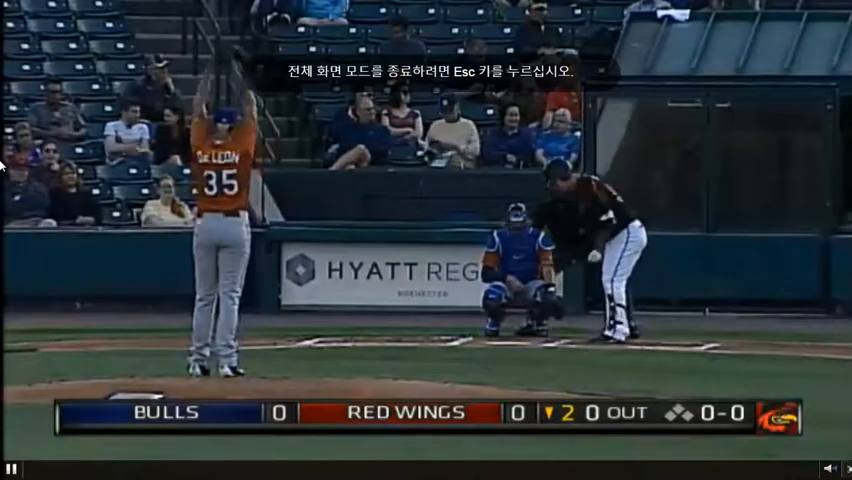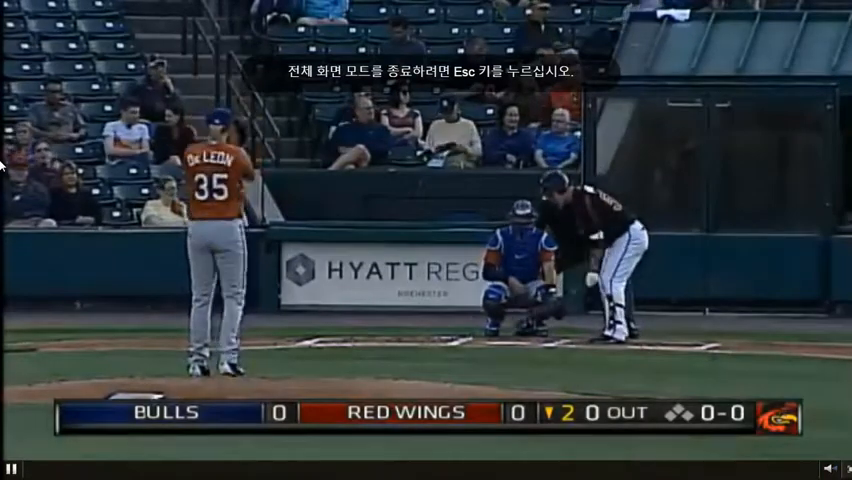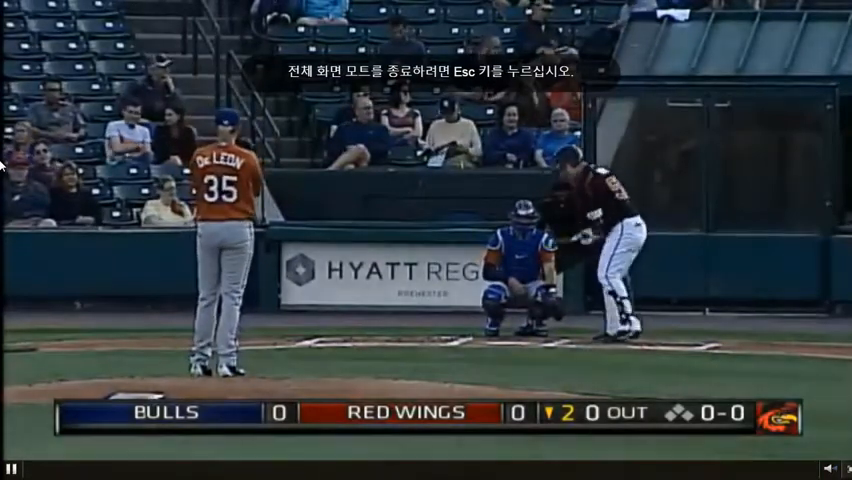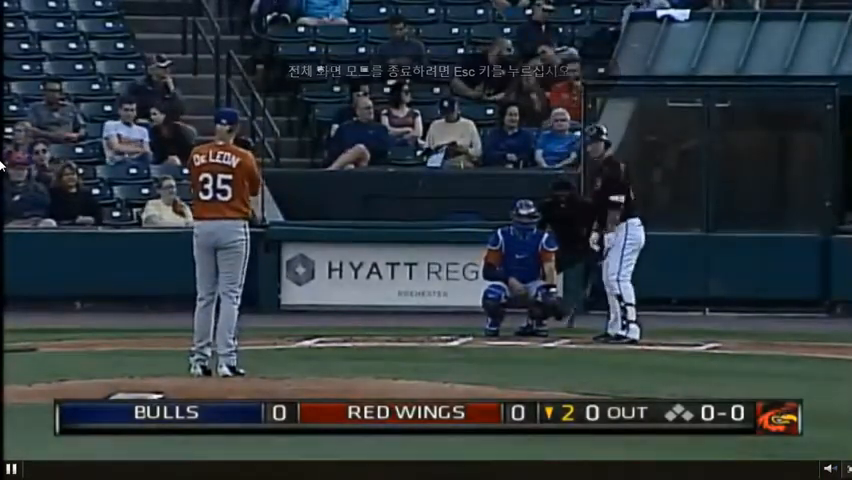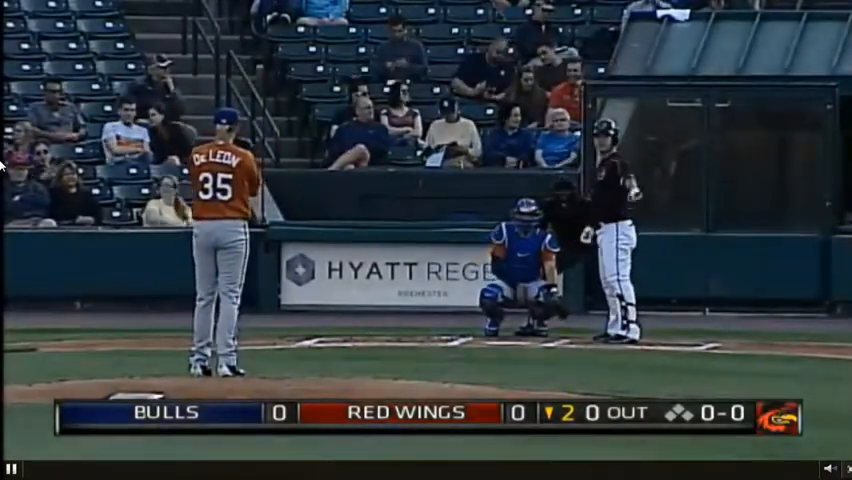
dt=0.7s
person 1, frame 1
left shoulder: (200, 148)
right shoulder: (243, 148)
left elbow: (198, 110)
right elbow: (251, 107)
left wrist: (208, 72)
left hip: (205, 225)
right hip: (235, 225)
left knee: (204, 297)
right knee: (230, 296)
left ankle: (198, 359)
right ankle: (227, 361)
person 1, frame 2
left shoulder: (191, 155)
right shoulder: (236, 155)
right elbow: (251, 176)
left hip: (198, 229)
right hip: (228, 229)
left knee: (201, 297)
right knee: (234, 296)
left ankle: (197, 359)
right ankle: (228, 358)
person 1, frame 3
left shoulder: (199, 156)
right shoulder: (247, 158)
right elbow: (257, 191)
left hip: (207, 228)
right hip: (238, 229)
left knee: (207, 296)
right knee: (232, 296)
left ankle: (199, 359)
right ankle: (226, 360)
person 1, frame 4
left shoulder: (196, 155)
right shoulder: (244, 158)
right elbow: (255, 190)
left hip: (203, 227)
right hip: (232, 228)
left knee: (205, 295)
right knee: (229, 295)
left ankle: (199, 359)
right ankle: (226, 360)
person 1, frame 5
left shoulder: (196, 155)
right shoulder: (244, 157)
right elbow: (254, 190)
left hip: (202, 227)
right hip: (232, 228)
left knee: (204, 295)
right knee: (229, 295)
left ankle: (199, 359)
right ankle: (226, 360)
person 2, frame 1
left shoulder: (588, 187)
right shoulder: (577, 190)
left elbow: (608, 220)
left wrist: (598, 249)
left hip: (629, 233)
right hip: (619, 235)
left knee: (612, 280)
right knee: (612, 280)
left ankle: (615, 331)
right ankle: (625, 327)
person 2, frame 2
left shoulder: (584, 201)
right shoulder: (579, 196)
left elbow: (596, 239)
left wrist: (593, 269)
left hip: (630, 236)
right hip: (621, 237)
left knee: (612, 281)
right knee: (606, 282)
left ankle: (616, 331)
right ankle: (625, 327)
person 2, frame 3
left shoulder: (588, 180)
right shoulder: (597, 173)
left elbow: (596, 217)
left wrist: (591, 233)
right wrist: (592, 232)
left hip: (625, 229)
right hip: (634, 227)
left knee: (607, 275)
right knee: (612, 277)
left ankle: (628, 323)
right ankle: (614, 329)
person 2, frame 4
left shoulder: (612, 167)
right shoulder: (603, 168)
left elbow: (617, 204)
left wrist: (608, 231)
right wrist: (596, 230)
left hip: (625, 229)
right hip: (616, 231)
left knee: (618, 278)
right knee: (609, 279)
left ankle: (630, 330)
right ankle: (616, 329)
person 2, frame 5
left shoulder: (616, 162)
right shoulder: (602, 164)
left elbow: (627, 179)
left wrist: (633, 189)
right wrist: (591, 225)
left hip: (617, 228)
right hip: (605, 229)
left knee: (619, 278)
right knee: (608, 280)
left ankle: (630, 329)
right ankle: (615, 328)
person 3, frame 1
left shoulder: (539, 238)
right shoulder: (497, 238)
left elbow: (547, 266)
right elbow: (486, 273)
left wrist: (551, 289)
right wrist: (506, 278)
left hip: (531, 285)
right hip: (506, 285)
left knee: (548, 298)
right knee: (491, 296)
left ankle: (537, 322)
right ankle: (494, 323)
person 3, frame 2
left shoulder: (542, 238)
right shoulder: (500, 236)
left elbow: (549, 267)
right elbow: (487, 271)
left wrist: (551, 290)
right wrist: (509, 280)
left hip: (532, 285)
right hip: (507, 285)
left knee: (551, 300)
right knee: (491, 298)
left ankle: (535, 323)
right ankle: (494, 323)
person 3, frame 3
left shoulder: (543, 239)
right shoulder: (501, 236)
left elbow: (549, 267)
right elbow: (488, 271)
left wrist: (551, 290)
right wrist: (509, 280)
left hip: (532, 285)
right hip: (507, 284)
left knee: (550, 300)
right knee: (491, 297)
left ankle: (535, 323)
right ankle: (494, 323)
person 3, frame 4
left shoulder: (543, 238)
right shoulder: (501, 236)
left elbow: (549, 267)
right elbow: (488, 271)
left wrist: (552, 291)
right wrist: (509, 280)
left hip: (532, 285)
right hip: (508, 285)
left knee: (549, 299)
right knee: (491, 296)
left ankle: (535, 324)
right ankle: (494, 324)
person 3, frame 5
left shoulder: (545, 238)
right shoulder: (504, 231)
left elbow: (550, 266)
right elbow: (497, 265)
left wrist: (553, 291)
right wrist: (516, 285)
left hip: (532, 284)
right hip: (508, 283)
left knee: (550, 299)
right knee: (488, 296)
left ankle: (536, 323)
right ankle: (494, 323)
